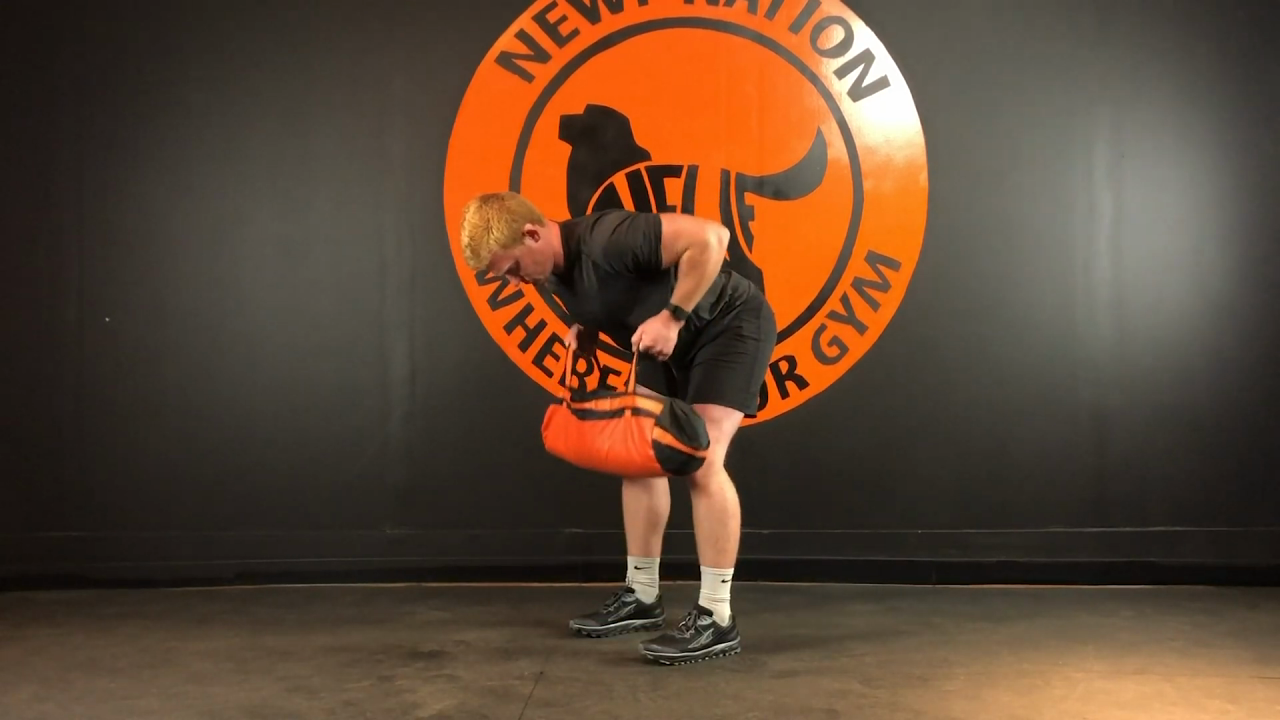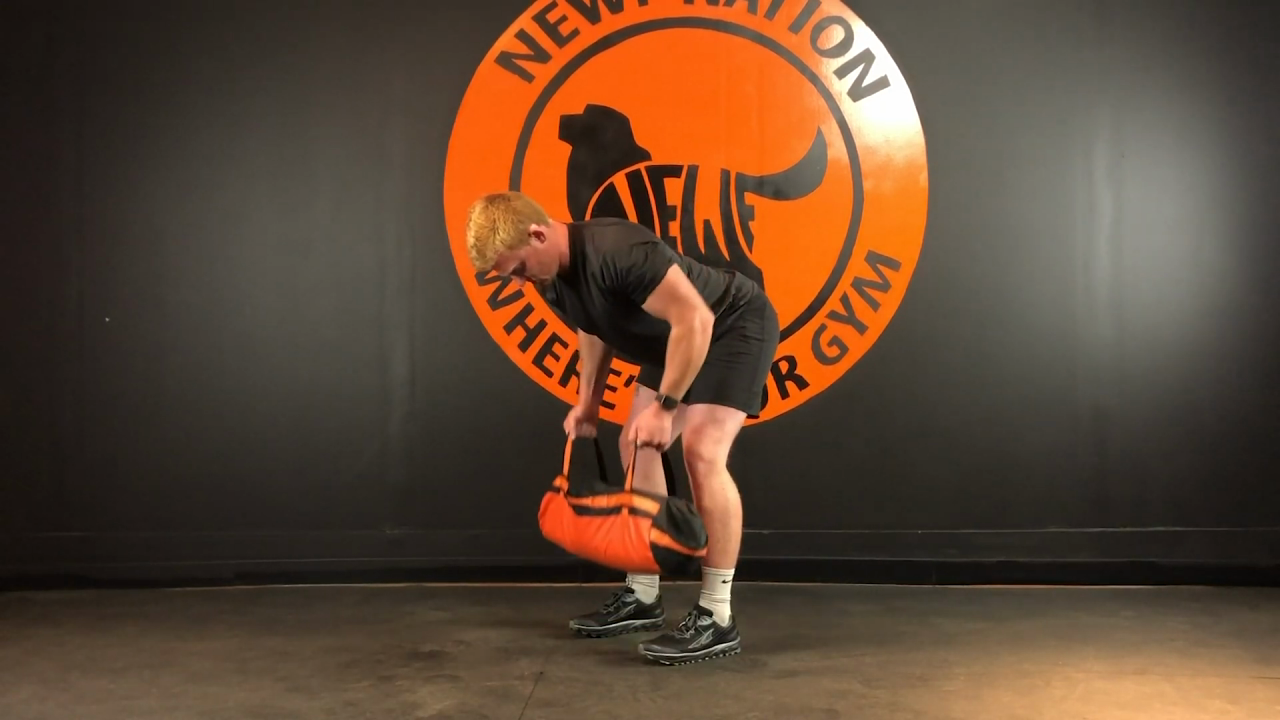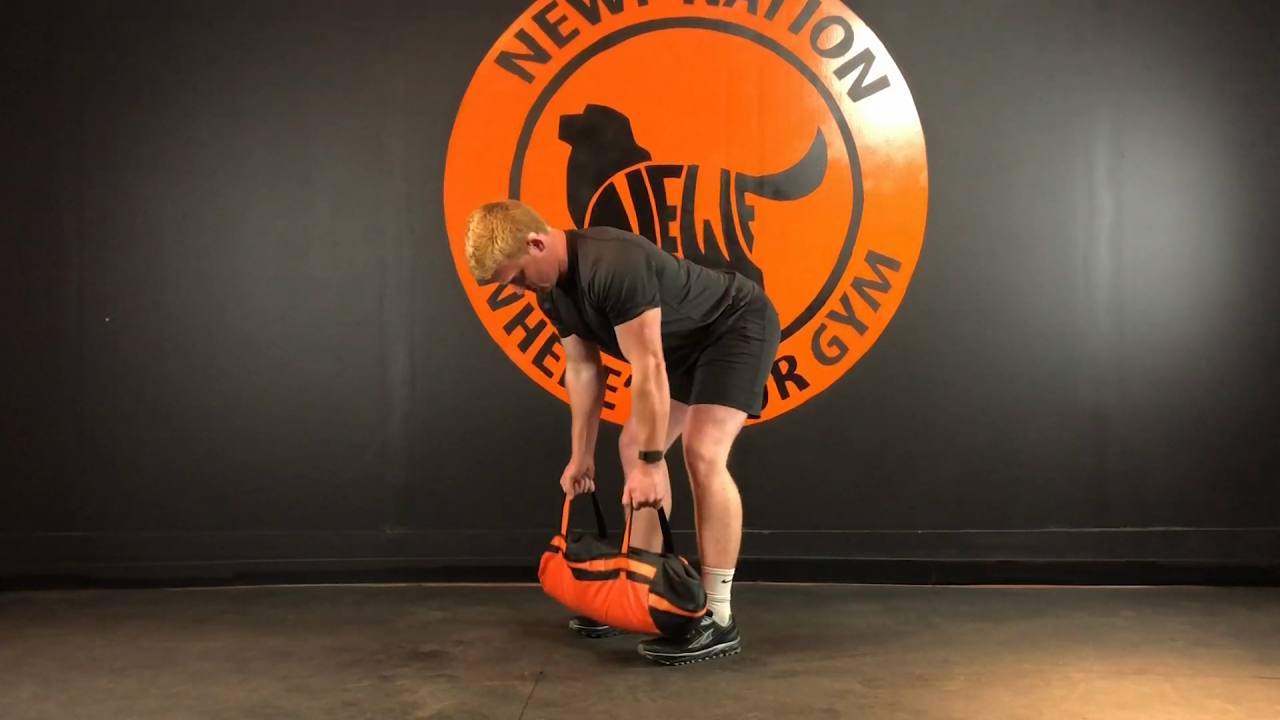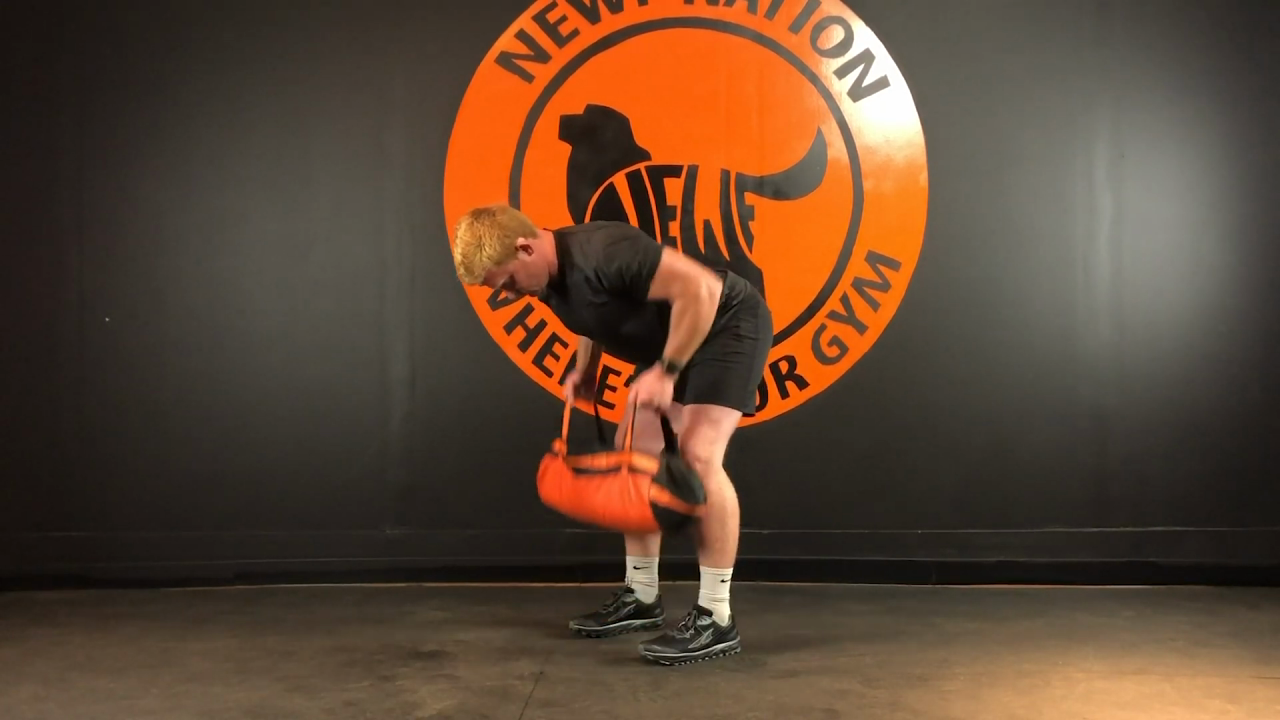
dt=0.5s
person 1, frame 1
left shoulder: (607, 240)
right shoulder: (554, 269)
left elbow: (711, 239)
left wrist: (671, 317)
right wrist: (586, 329)
left hip: (731, 323)
right hip: (675, 337)
left knee: (700, 454)
left ankle: (717, 618)
right ankle: (642, 597)
person 1, frame 2
left shoulder: (615, 251)
right shoulder: (553, 279)
left elbow: (696, 320)
right elbow: (596, 328)
left wrist: (665, 408)
right wrist: (588, 401)
left hip: (735, 324)
right hip: (674, 341)
left knee: (703, 455)
right knee: (636, 451)
left ankle: (717, 618)
right ankle: (642, 596)
person 1, frame 3
left shoulder: (612, 266)
right shoulder: (553, 288)
left elbow: (648, 370)
right elbow: (583, 368)
left wrist: (651, 463)
right wrist: (581, 456)
left hip: (738, 326)
right hip: (683, 339)
left knee: (703, 456)
right knee: (633, 445)
left ankle: (717, 619)
person 1, frame 4
left shoulder: (601, 254)
right shoulder: (546, 279)
left elbow: (703, 289)
left wrist: (666, 371)
right wrist: (585, 369)
left hip: (729, 324)
right hip: (672, 340)
left knee: (699, 453)
right knee: (633, 450)
left ankle: (716, 617)
right ankle: (642, 597)
